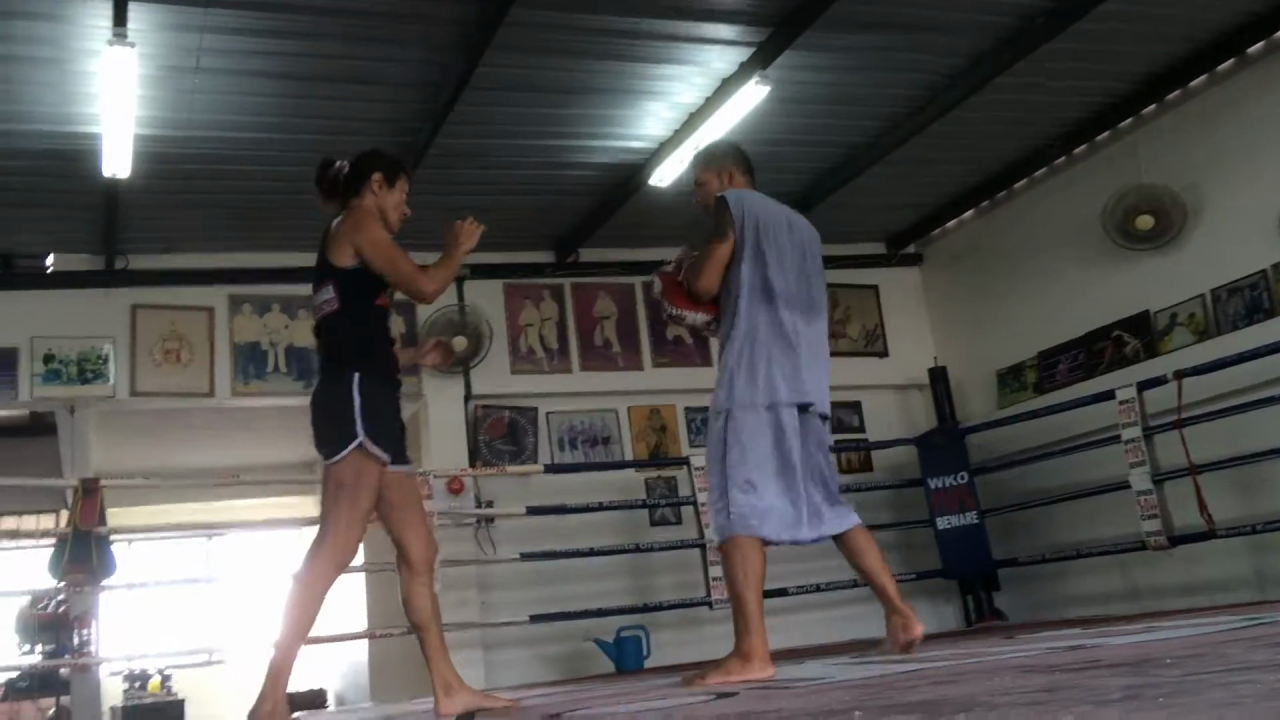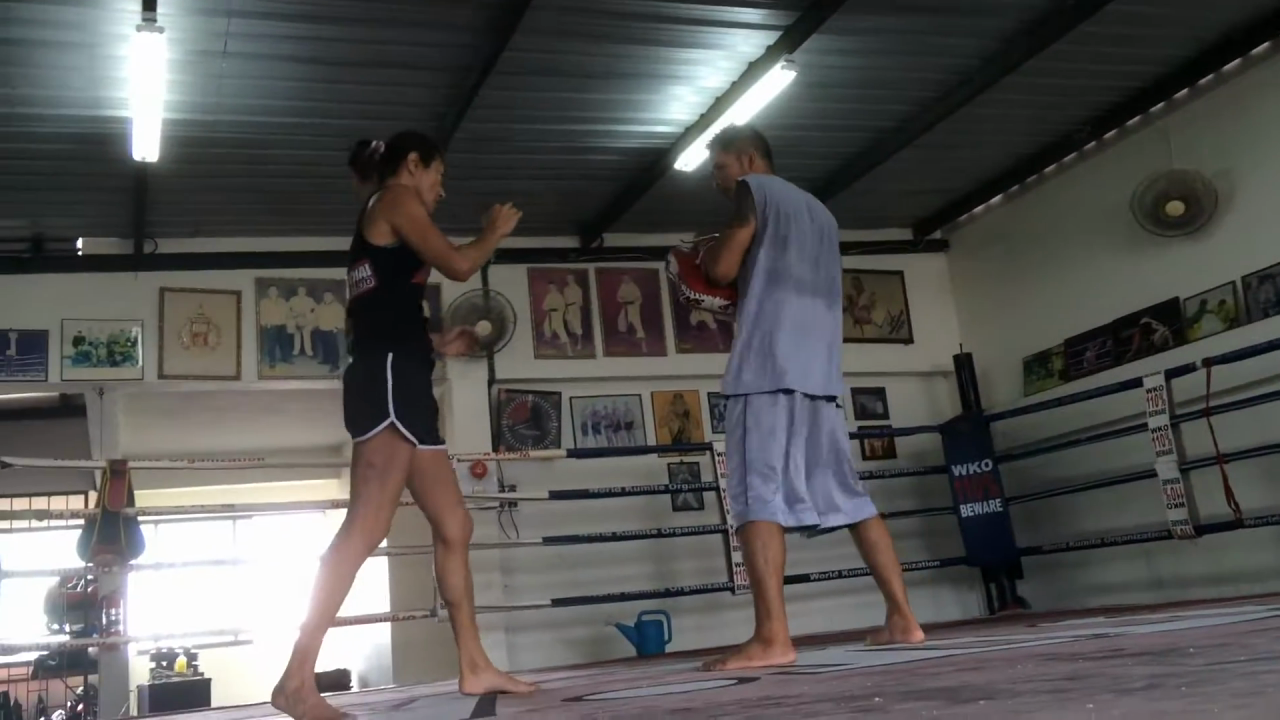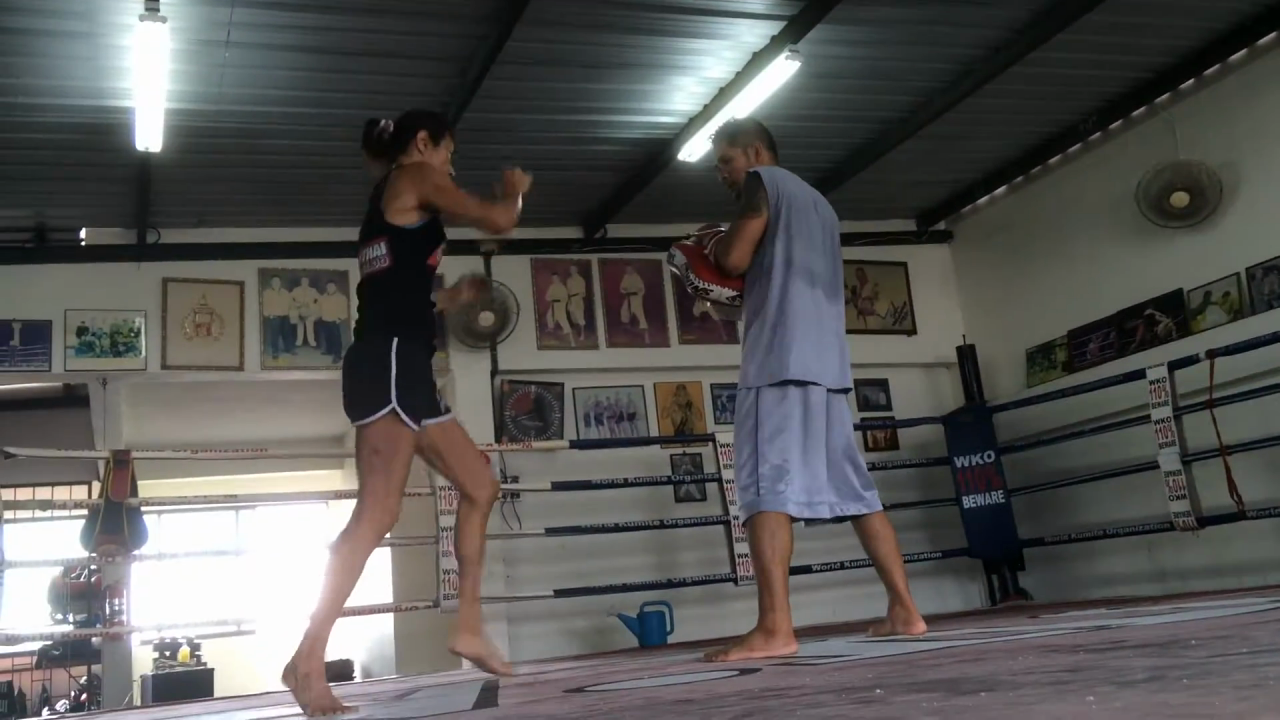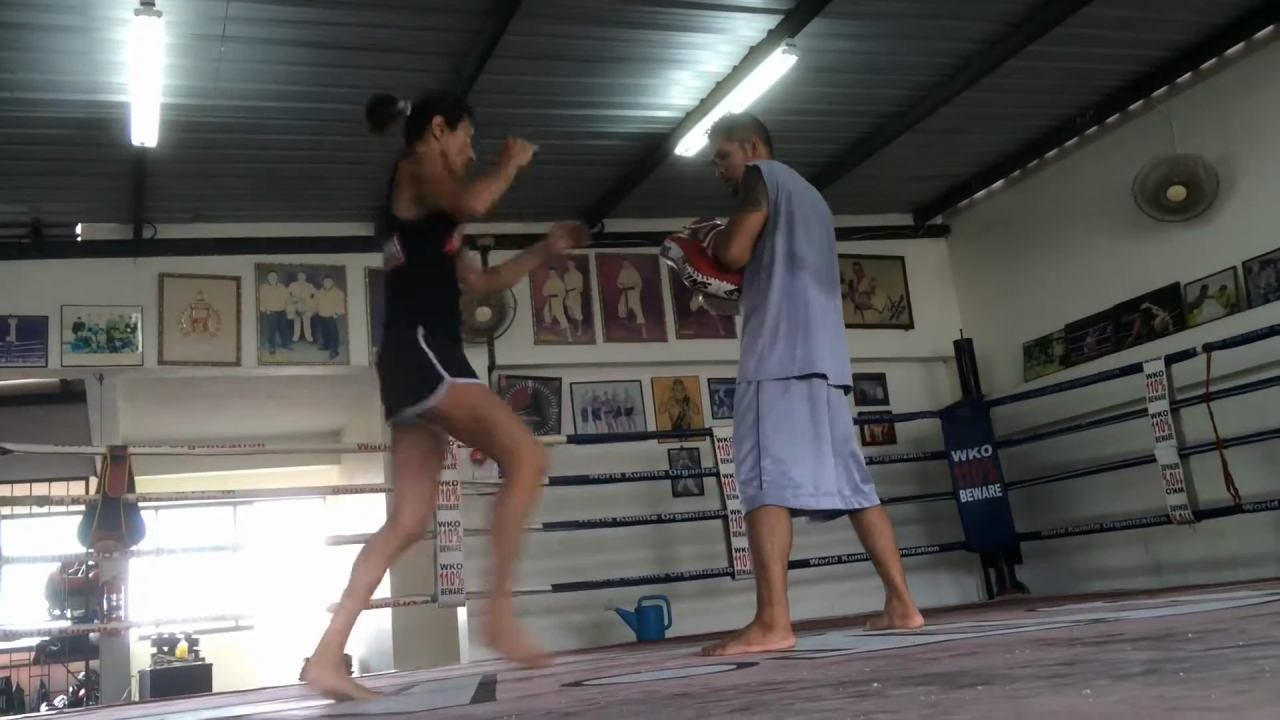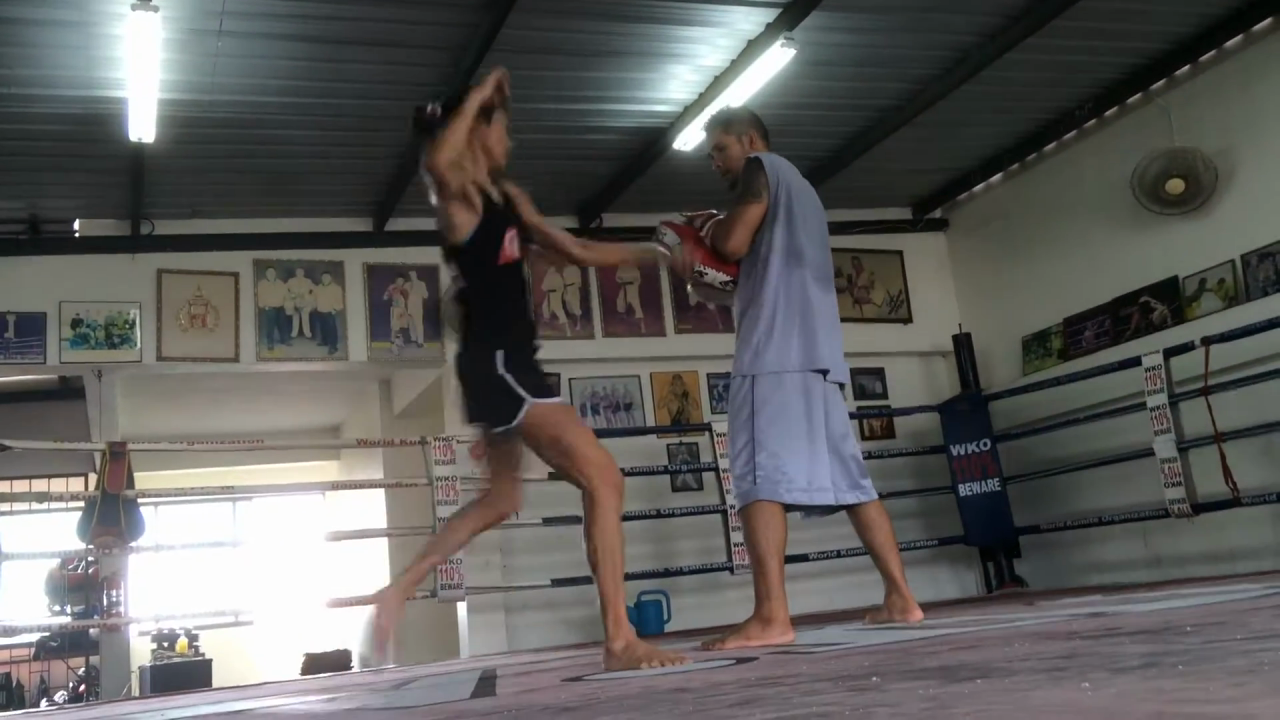
dt=0.2s
person 1, frame 1
left shoulder: (347, 254)
right shoulder: (356, 222)
right elbow: (423, 287)
left wrist: (414, 355)
right wrist: (459, 248)
left hip: (368, 403)
right hip: (355, 399)
left knee: (418, 550)
right knee: (337, 545)
person 1, frame 2
left shoulder: (379, 232)
right shoulder: (394, 200)
right elbow: (458, 265)
left wrist: (439, 342)
right wrist: (495, 230)
left hip: (399, 385)
right hip: (388, 381)
left knee: (454, 527)
right knee: (367, 526)
left ankle: (475, 667)
person 1, frame 3
left shoulder: (390, 205)
right shoulder: (414, 177)
right elbow: (497, 220)
left wrist: (446, 295)
right wrist: (515, 191)
left hip: (401, 367)
right hip: (391, 364)
left knee: (480, 486)
right knee: (377, 515)
left ankle: (470, 626)
right ankle: (308, 662)
person 1, frame 4
left shoulder: (423, 194)
right shoulder: (418, 167)
left elbow: (480, 282)
right elbow: (475, 202)
left wrist: (547, 250)
right wrist: (513, 162)
left hip: (427, 356)
right hip: (422, 351)
left knee: (408, 519)
right knee: (526, 454)
left ankle: (327, 659)
right ankle: (500, 611)
person 1, frame 5
left shoulder: (506, 195)
right shoulder: (456, 188)
left elbow: (577, 251)
right elbow: (439, 160)
left wrist: (646, 253)
right wrist: (479, 92)
left hip: (502, 364)
right hip: (500, 364)
left knee: (498, 502)
right knee: (602, 476)
left ankle: (394, 602)
right ankle: (620, 639)
person 2, frame 1
left shoulder: (733, 205)
right shoulder: (800, 225)
left elbow: (705, 285)
left wrist: (690, 268)
right wrist: (722, 307)
left hip: (751, 382)
right hip: (805, 384)
left knee: (738, 510)
right knee: (829, 506)
left ankle: (750, 651)
right ankle: (901, 615)
person 2, frame 2
left shoulder: (753, 190)
right shoulder: (819, 211)
left elbow: (723, 268)
left wrist: (706, 250)
right wrist: (736, 289)
left hip: (766, 367)
right hip: (818, 371)
left knee: (757, 497)
right knee: (847, 496)
left ankle: (772, 636)
right ankle: (902, 618)
person 2, frame 3
left shoulder: (764, 182)
right shoulder: (818, 203)
left elbow: (735, 259)
left wrist: (716, 243)
right wrist: (724, 270)
left hip: (779, 361)
right hip: (826, 362)
left knee: (767, 488)
right knee: (853, 488)
left ankle: (774, 627)
right ankle: (904, 610)
person 2, frame 4
left shoulder: (764, 176)
right shoulder: (810, 197)
left elbow: (734, 252)
left wrist: (712, 238)
right wrist: (717, 268)
left hip: (777, 354)
right hip: (823, 357)
left knee: (766, 481)
right knee: (850, 482)
left ankle: (773, 621)
right ankle: (901, 604)
person 2, frame 5
left shoulder: (763, 167)
right shoulder: (803, 191)
left elbow: (734, 244)
left wrist: (709, 226)
left hip: (774, 348)
right hip: (818, 350)
left knee: (760, 476)
right knee: (847, 476)
left ankle: (771, 616)
right ankle: (900, 599)
